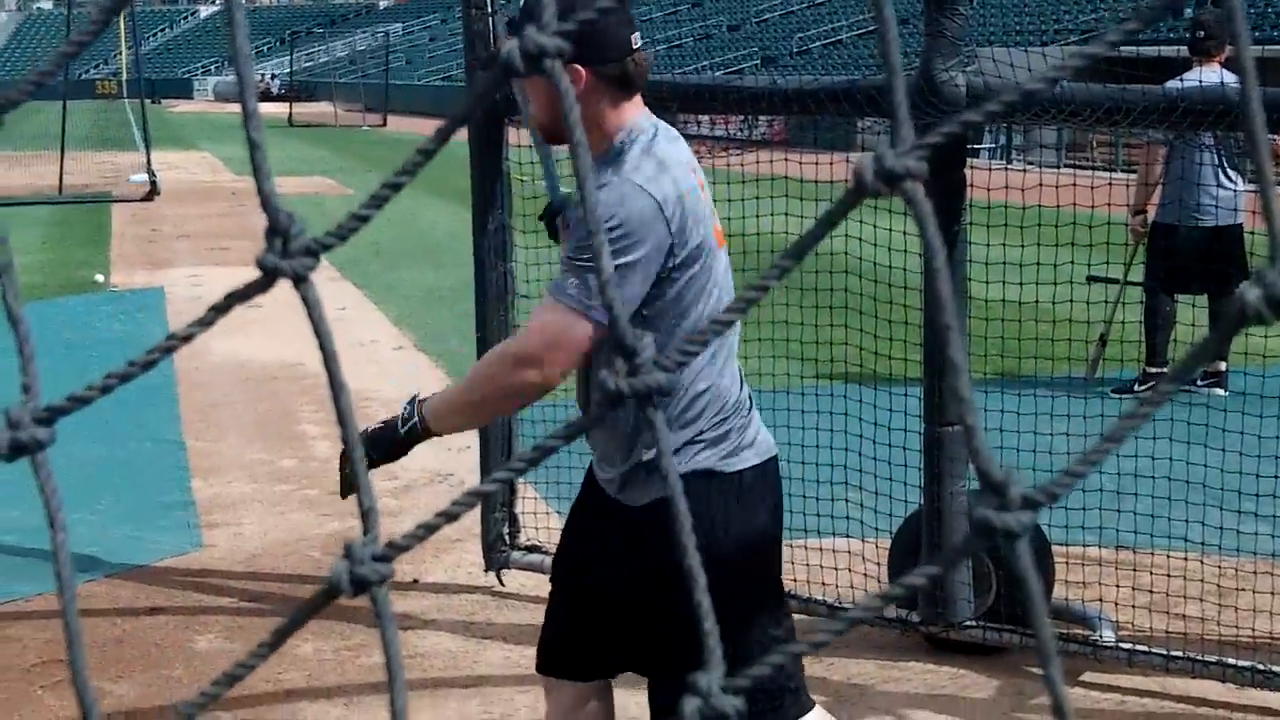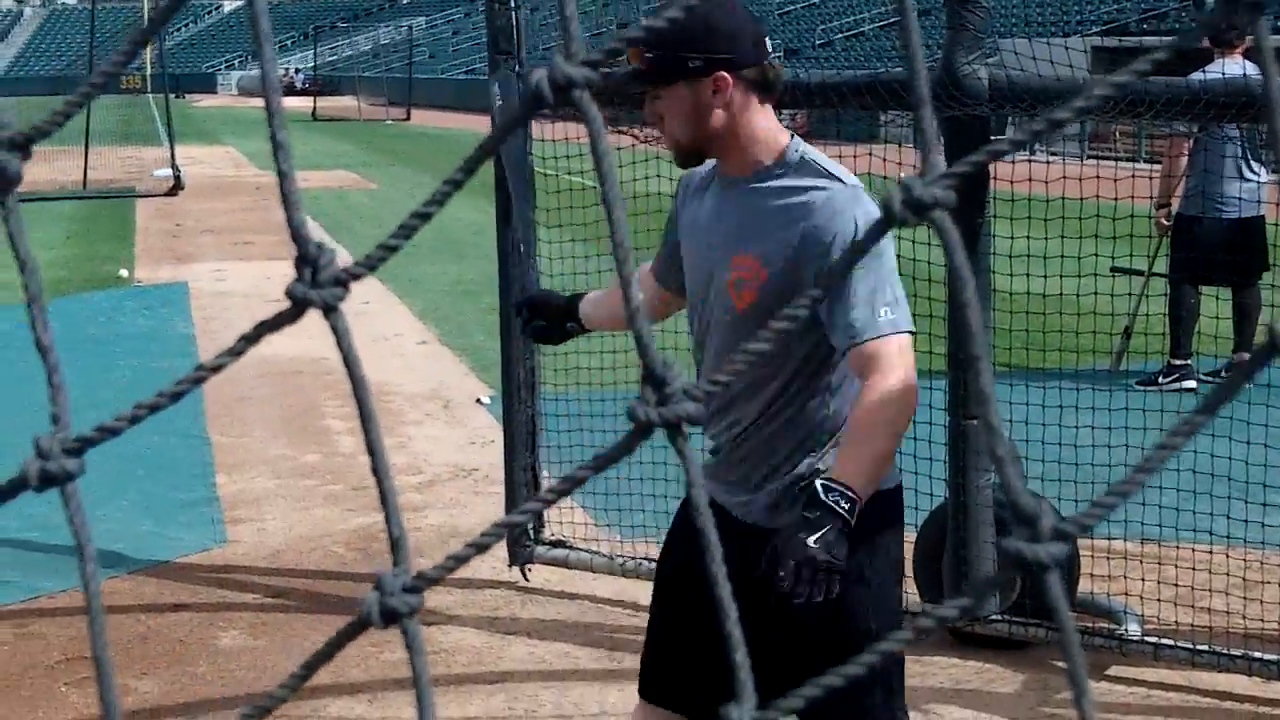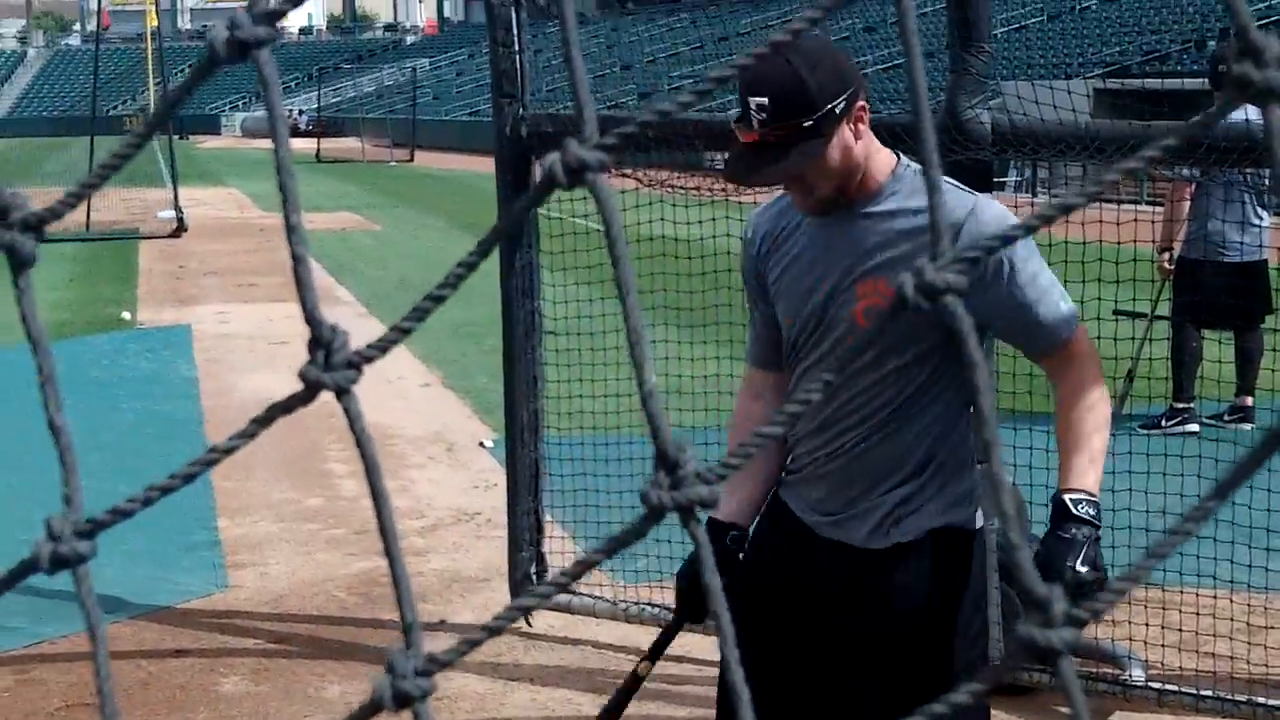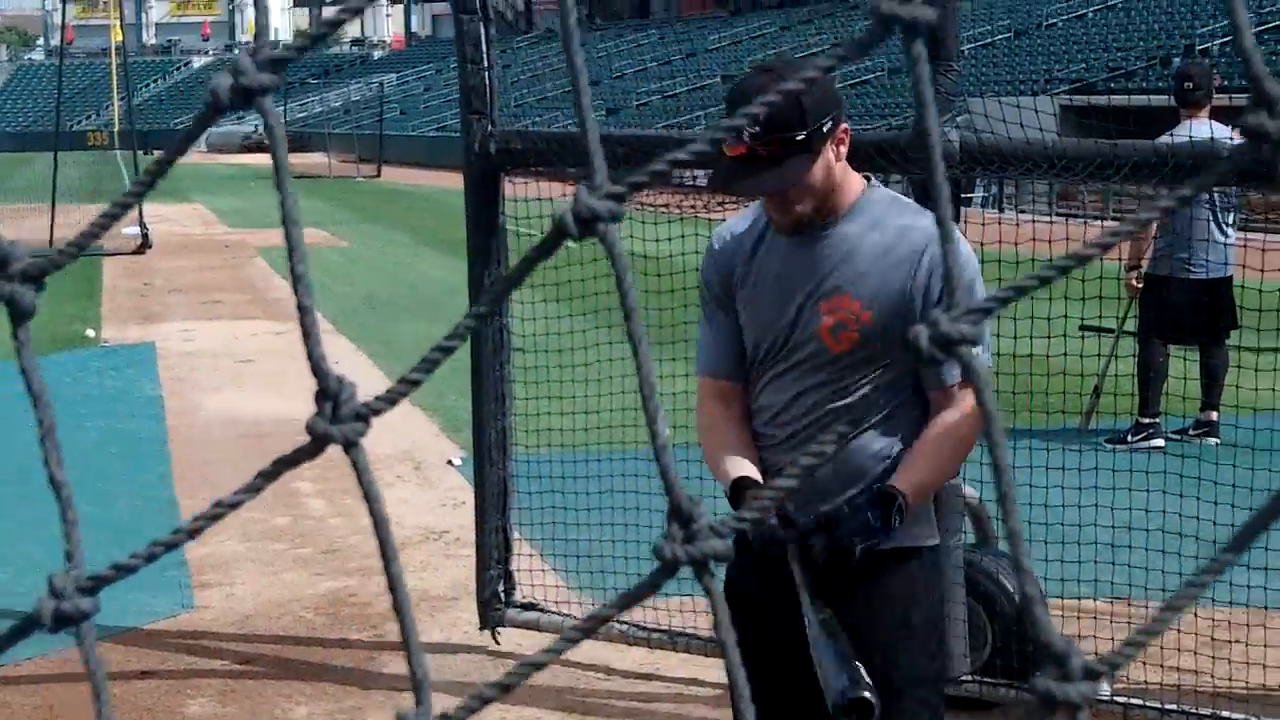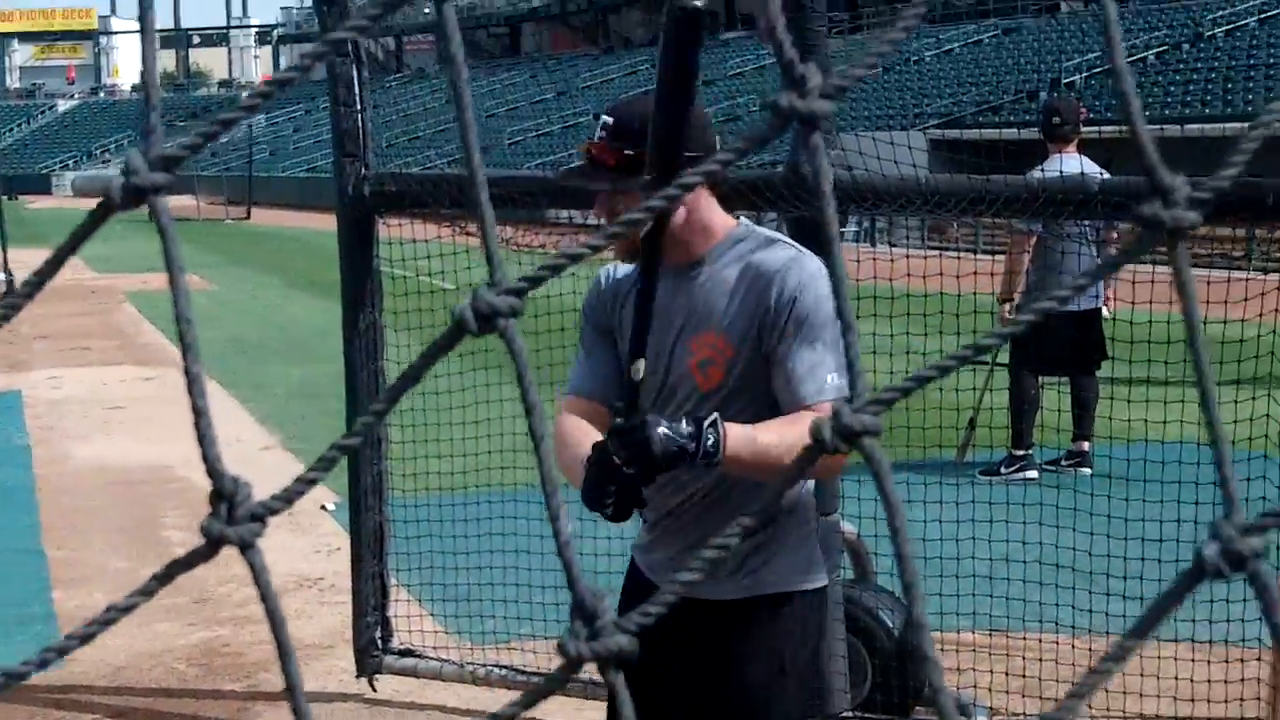
dt=0.3s
person 1, frame 1
left shoulder: (630, 194)
right shoulder: (645, 151)
left elbow: (539, 362)
left wrist: (413, 422)
right wrist: (573, 219)
left hip: (706, 489)
right hip: (626, 479)
person 1, frame 2
left shoulder: (831, 214)
right shoulder: (700, 189)
left elbow: (891, 381)
left wrist: (828, 510)
right wrist: (575, 312)
left hip: (835, 515)
right hip: (726, 502)
person 1, frame 3
left shoulder: (964, 227)
right shoulder: (769, 232)
left elbow: (1078, 365)
right elbow: (766, 385)
left wrist: (1074, 513)
right wrist: (724, 529)
left hip: (921, 546)
right hip: (795, 527)
person 1, frame 4
left shoulder: (925, 246)
right shoulder: (729, 249)
left elbow: (960, 409)
right elbow: (718, 400)
left wrist: (884, 504)
right wrist: (748, 487)
left hip: (884, 556)
right hip: (765, 549)
person 1, frame 5
left shoulder: (788, 278)
right shoulder: (615, 287)
right elbow: (577, 418)
left wrist: (699, 441)
right wrist: (598, 464)
left hip: (763, 597)
right hip: (654, 581)
person 2, frame 1
left shoulder: (1173, 90)
right shoulder: (1243, 90)
left elbow: (1154, 156)
left wrist: (1138, 209)
left hip: (1179, 213)
right hip: (1227, 211)
left knee: (1160, 289)
right knee: (1224, 291)
left ankle: (1155, 372)
right ankle: (1217, 371)
person 2, frame 2
left shoulder: (1197, 82)
left elbow: (1179, 148)
left wrist: (1162, 202)
left hip: (1203, 204)
right hip: (1250, 202)
left knee: (1184, 280)
right knee: (1246, 282)
left ankle: (1180, 365)
right ankle: (1241, 361)
person 2, frame 3
right shoulder: (1266, 123)
left elbow: (1181, 193)
left wrist: (1165, 245)
left hip: (1206, 247)
right hip: (1253, 245)
left knee: (1187, 323)
right knee: (1249, 325)
left ankle: (1183, 409)
right ankle: (1244, 405)
person 2, frame 4
left shoulder: (1166, 145)
right shoulder: (1234, 141)
left wrist: (1132, 263)
left hip: (1172, 264)
right hip: (1220, 262)
left knee: (1153, 339)
right knee: (1214, 341)
left ankle: (1148, 424)
right ankle: (1209, 420)
person 2, frame 5
left shoulder: (1037, 179)
right shoulder: (1101, 177)
left elbow: (1022, 246)
right elbow: (1111, 240)
left wrist: (1006, 297)
right wrist: (1104, 285)
left hip: (1044, 296)
right hip: (1088, 295)
left knee: (1024, 371)
right knee: (1083, 371)
left ankle: (1021, 455)
right ankle: (1081, 450)
